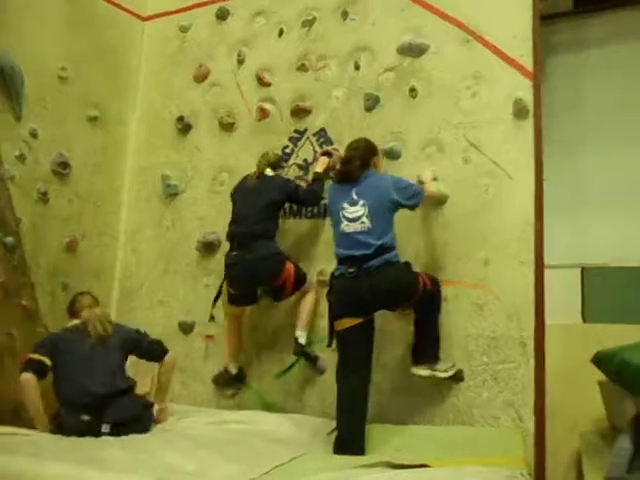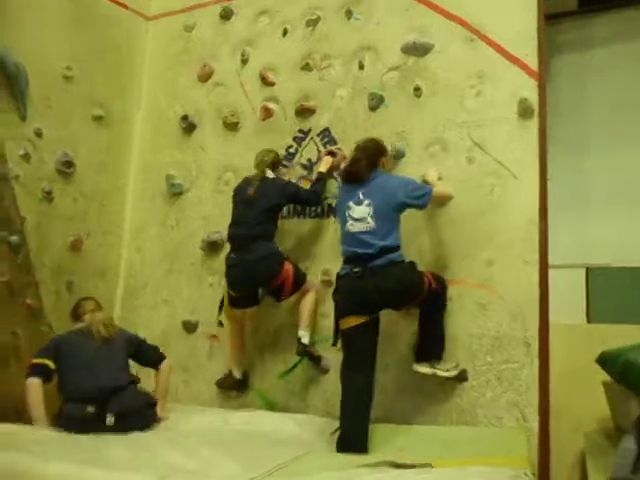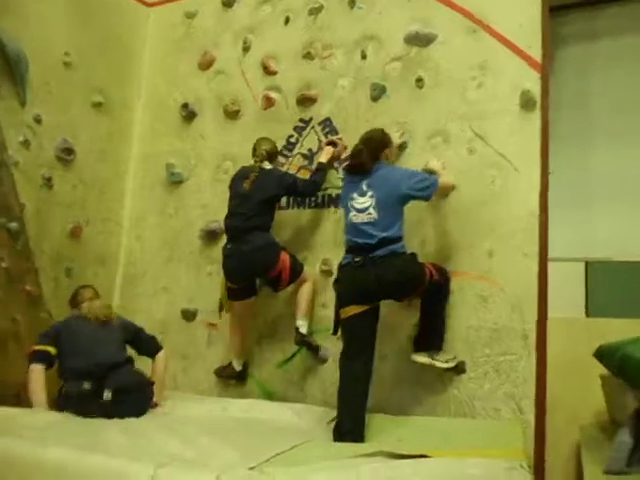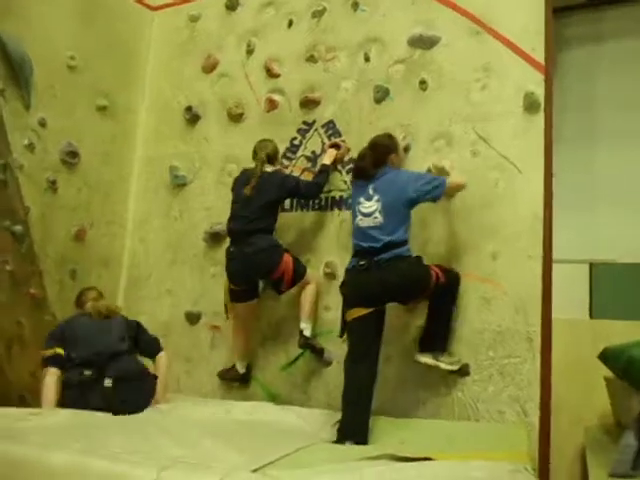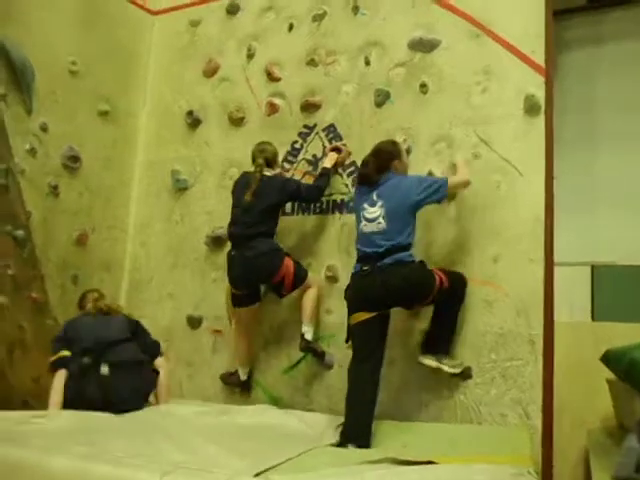
dt=0.1s
person 1, frame 1
left shoulder: (335, 190)
right shoulder: (387, 184)
right elbow: (436, 195)
right wrist: (428, 179)
left hip: (346, 287)
right hip: (386, 279)
left knee: (352, 370)
right knee: (430, 287)
left ankle: (347, 447)
right ankle: (426, 359)
person 1, frame 2
left shoulder: (345, 189)
right shoulder: (395, 185)
right elbow: (444, 196)
right wrist: (433, 179)
left hip: (351, 286)
right hip: (391, 278)
left knee: (356, 369)
right knee: (435, 286)
left ankle: (350, 446)
right ankle: (429, 358)
person 1, frame 3
left shoulder: (351, 178)
right shoulder: (398, 177)
right elbow: (448, 187)
left wrist: (386, 146)
right wrist: (436, 172)
left hip: (353, 277)
right hip: (391, 269)
left knee: (355, 357)
right knee: (439, 278)
left ankle: (347, 435)
right ankle: (428, 347)
person 1, frame 4
left shoulder: (358, 182)
right shoulder: (405, 180)
right elbow: (459, 184)
left wrist: (393, 148)
right wrist: (446, 172)
left hip: (359, 279)
right hip: (397, 273)
left knee: (360, 359)
right knee: (448, 278)
left ankle: (351, 436)
right ankle: (433, 348)
person 1, frame 5
left shoulder: (363, 189)
right shoulder: (408, 185)
right elbow: (463, 181)
left wrist: (393, 151)
right wrist: (460, 165)
left hip: (363, 284)
right hip: (400, 278)
left knee: (363, 363)
right knee: (455, 282)
left ankle: (353, 439)
right ankle: (435, 350)
person 2, frame 1
left shoulder: (242, 185)
right shoulder: (281, 184)
right elbow: (312, 197)
right wrist: (319, 170)
left hip: (236, 260)
right hip: (265, 257)
left knee: (234, 318)
right knee: (309, 289)
left ankle: (233, 372)
right ankle: (301, 342)
person 2, frame 2
left shoulder: (242, 186)
right shoulder: (281, 187)
right elbow: (314, 197)
right wrist: (323, 169)
left hip: (236, 262)
right hip: (264, 258)
left knee: (236, 322)
right knee: (309, 289)
left ankle: (237, 376)
right ankle: (304, 342)
person 2, frame 3
left shoulder: (239, 176)
right shoulder: (277, 178)
right elbow: (311, 187)
right wrist: (324, 159)
left hip: (233, 253)
right hip: (261, 249)
left knee: (237, 316)
right knee: (306, 279)
left ankle: (237, 367)
right ankle: (302, 331)
person 2, frame 4
left shoulder: (241, 179)
right shoulder: (280, 180)
right elbow: (313, 189)
right wrist: (327, 161)
left hip: (236, 256)
right hip: (264, 251)
left knee: (240, 319)
right knee: (309, 281)
left ankle: (241, 370)
right ankle: (306, 334)
person 2, frame 5
left shoulder: (241, 182)
right shoulder: (280, 184)
right elbow: (314, 192)
right wrist: (328, 165)
left hip: (237, 260)
right hip: (265, 256)
left knee: (242, 324)
right knee: (311, 285)
left ankle: (242, 376)
right ankle: (307, 338)
person 3, frame 1
left shoulder: (55, 341)
right shoulder: (121, 332)
left elbow: (27, 377)
right elbow: (168, 358)
left wrist: (42, 425)
right wrist: (160, 403)
left hip: (75, 429)
right hip: (125, 424)
person 3, frame 2
left shoulder: (58, 343)
right shoulder: (122, 336)
left elbow: (33, 381)
right elbow: (163, 363)
left wrist: (43, 428)
right wrist: (160, 407)
left hip: (79, 425)
right hip: (128, 419)
person 3, frame 3
left shoulder: (58, 329)
right shoulder: (121, 324)
left elbow: (36, 368)
right elbow: (159, 353)
right wrist: (157, 396)
left hip: (79, 404)
right hip: (126, 403)
person 3, frame 4
left shoulder: (63, 328)
right shoulder: (124, 321)
left elbow: (52, 372)
right elbow: (160, 354)
right wrist: (159, 399)
left hip: (83, 399)
right hip: (129, 393)
person 3, frame 5
left shoulder: (70, 327)
right shoulder: (127, 321)
left elbow: (61, 372)
right elbow: (159, 360)
right wrist: (163, 405)
left hip: (87, 384)
right hip: (131, 377)
